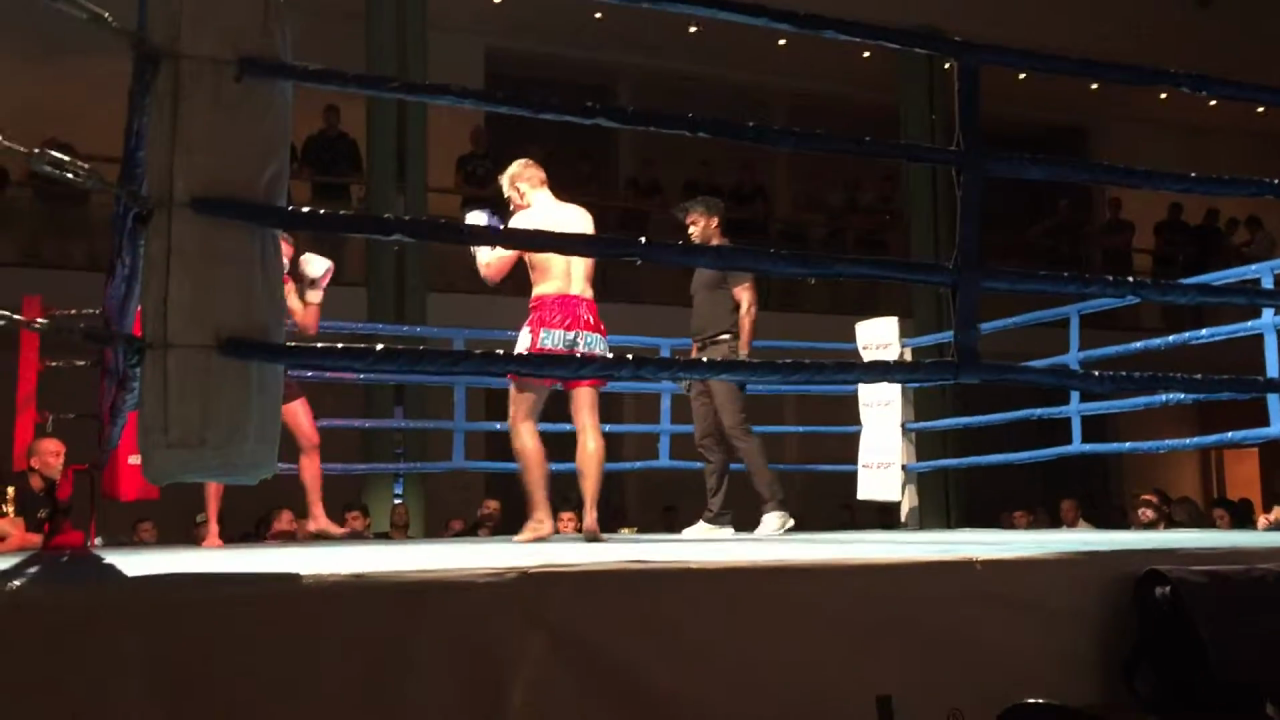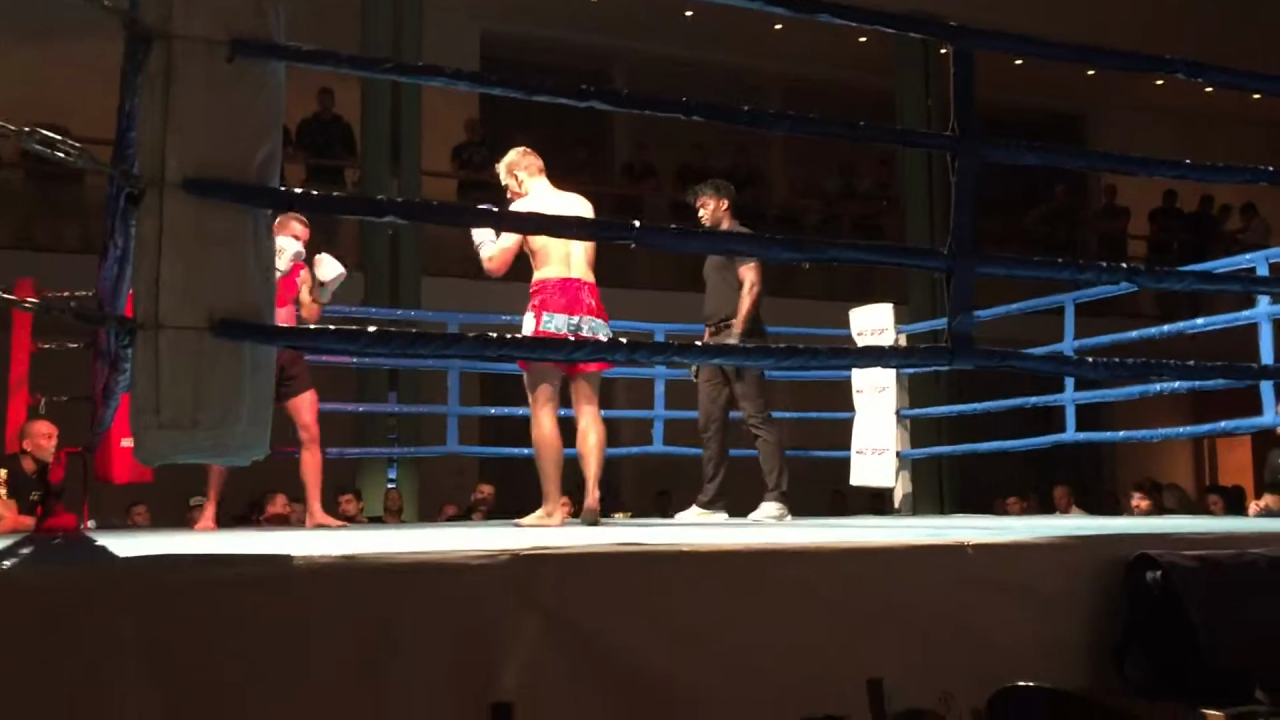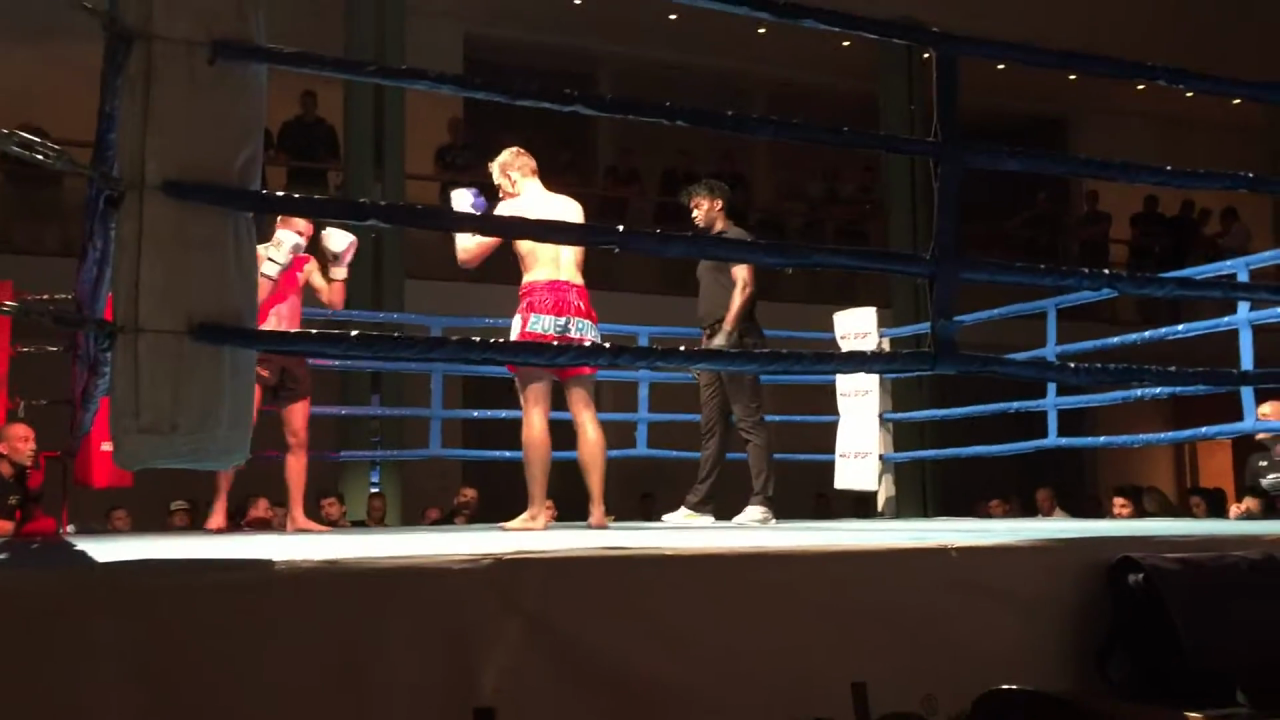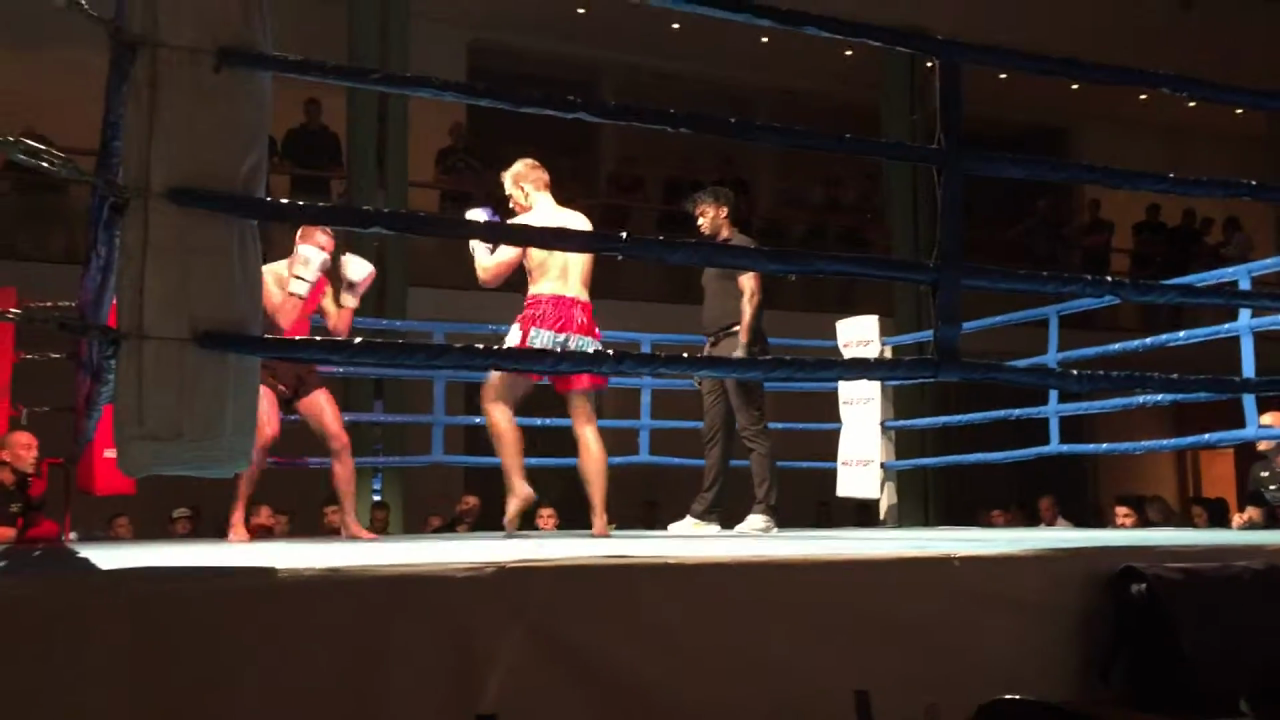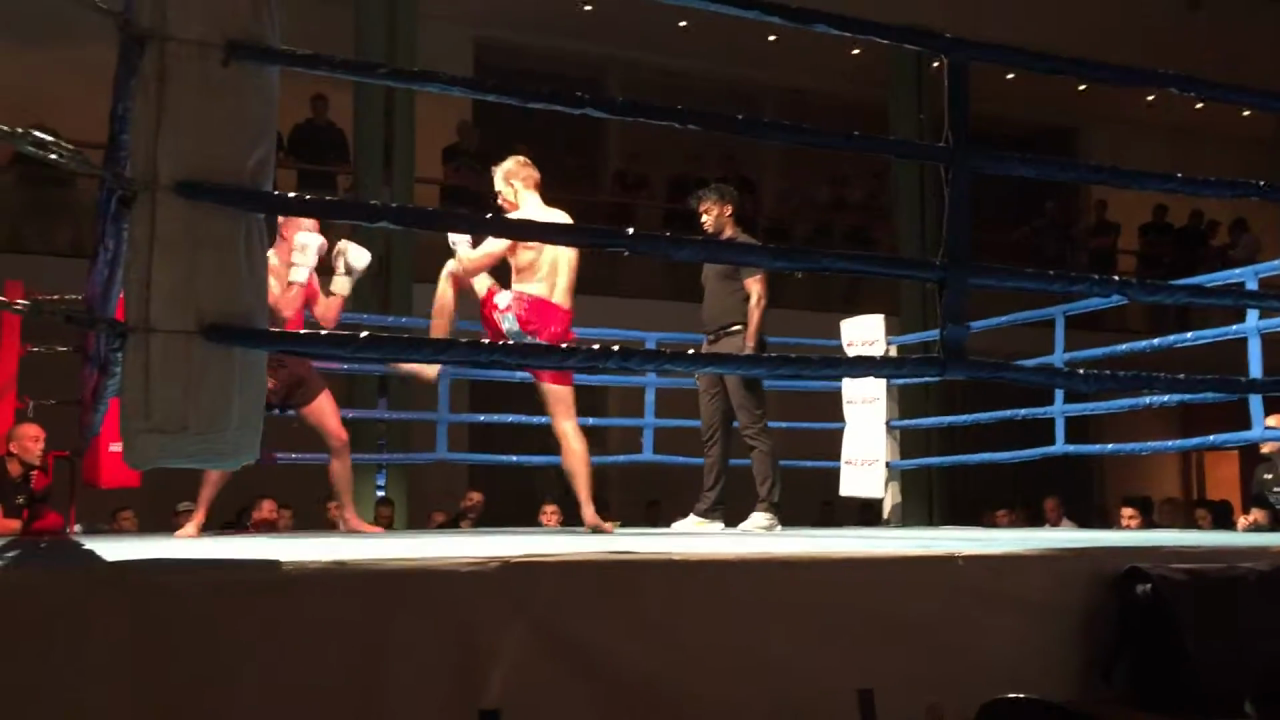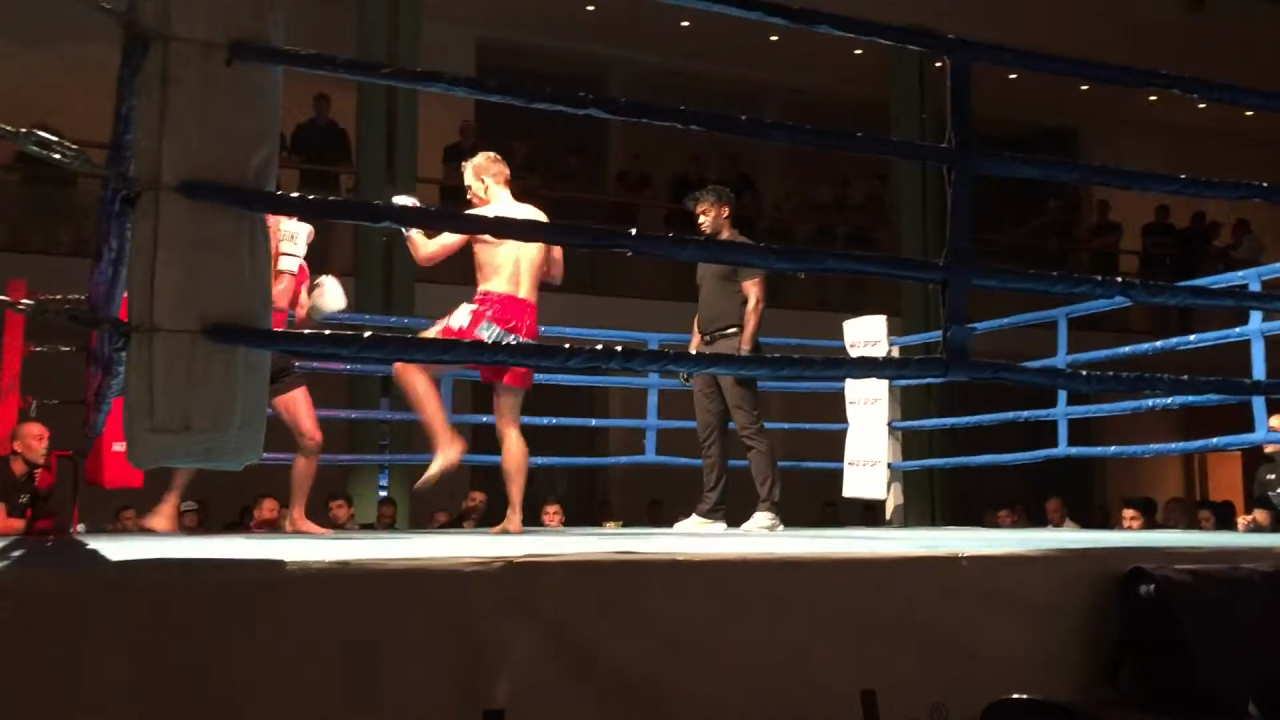
dt=0.2s
person 1, frame 1
left shoulder: (526, 218)
right shoulder: (584, 216)
left elbow: (491, 271)
left wrist: (482, 244)
left hip: (547, 318)
right hip: (586, 318)
left knee: (522, 421)
right knee: (588, 424)
left ankle: (541, 516)
right ankle: (590, 516)
person 1, frame 2
left shoulder: (525, 207)
right shoulder: (582, 203)
left elbow: (495, 265)
left wrist: (482, 235)
left hip: (551, 303)
right hip: (588, 303)
left knee: (543, 408)
right knee: (587, 409)
left ankle: (552, 507)
right ankle: (592, 492)
person 1, frame 3
left shoulder: (513, 207)
right shoulder: (573, 206)
left elbow: (467, 256)
left wrist: (462, 215)
left hip: (539, 305)
right hip: (578, 305)
left knee: (535, 411)
right knee: (584, 412)
left ankle: (536, 511)
right ankle: (597, 509)
person 1, frame 4
left shoulder: (526, 222)
right shoulder: (581, 221)
left elbow: (488, 276)
left wrist: (478, 238)
left hip: (542, 318)
right hip: (581, 322)
left knee: (495, 401)
right knee: (585, 425)
left ankle: (517, 487)
right ankle: (599, 519)
person 1, frame 5
left shoulder: (518, 222)
right shoulder: (565, 221)
left elbow: (468, 266)
left wrist: (458, 240)
left hip: (522, 313)
right hip: (558, 328)
left knee: (451, 271)
right knee: (566, 424)
left ankle: (430, 361)
right ankle: (588, 512)
person 1, frame 6
left shoulder: (480, 217)
right shoulder: (539, 218)
left elbow: (426, 256)
right elbow: (555, 275)
left wrist: (410, 225)
left hip: (490, 314)
right hip: (524, 324)
left knee: (406, 366)
right knee: (508, 427)
left ankle: (446, 443)
right ankle: (515, 516)
person 2, frame 1
right shoulder: (703, 265)
left elbow: (747, 306)
left wrist: (743, 355)
right wrist: (692, 361)
left hip: (725, 350)
right hip: (704, 357)
left knee: (736, 428)
right knee: (707, 439)
left ankle: (775, 509)
right ankle: (716, 517)
person 2, frame 2
left shoulder: (741, 237)
left elbow: (752, 286)
left wrist: (737, 335)
right wrist: (703, 347)
left hip: (738, 336)
right hip: (716, 340)
left knee: (757, 417)
right knee: (710, 423)
left ankle: (775, 500)
right ankle: (709, 502)
person 2, frame 3
left shoulder: (735, 238)
left elbow: (744, 286)
left wrist: (727, 333)
right wrist: (704, 345)
left hip: (735, 338)
right hip: (715, 342)
left knee: (748, 420)
right knee: (712, 426)
left ankle: (761, 504)
right ankle: (698, 504)
person 2, frame 4
left shoulder: (741, 246)
left elbow: (752, 295)
left wrist: (742, 344)
right wrist: (705, 354)
left hip: (738, 345)
right hip: (717, 349)
left knee: (752, 429)
right knee: (714, 434)
left ankle: (763, 512)
right ankle: (704, 513)
person 2, frame 5
left shoulder: (745, 246)
left elbow: (758, 299)
left wrist: (750, 347)
right wrist: (703, 351)
left hip: (738, 342)
right hip: (714, 348)
left knee: (752, 427)
right knee: (713, 432)
left ankle: (766, 510)
right ankle: (708, 511)
person 2, frame 6
left shoulder: (743, 249)
right shoulder: (707, 257)
left elbow: (755, 301)
left wrist: (746, 349)
right wrist: (691, 351)
left hip: (732, 345)
right hip: (707, 350)
left knee: (749, 428)
right knee: (709, 434)
left ankle: (768, 509)
right ankle: (709, 511)
person 3, frame 1
left shoulder: (285, 284)
left elbow: (309, 328)
left wrist: (315, 289)
left knee: (310, 441)
left ankle: (317, 517)
right ankle: (212, 530)
person 3, frame 2
left shoulder: (300, 270)
left elbow: (310, 318)
left wrist: (323, 289)
right wrist: (275, 269)
left hip: (289, 355)
left knee: (310, 433)
left ankle: (315, 512)
right ankle: (209, 511)
person 3, frame 3
left shoulder: (306, 263)
right shoulder: (253, 256)
left elbow: (335, 303)
left wrist: (339, 265)
right wrist: (275, 261)
left hip: (291, 354)
right hip: (256, 351)
left knee: (298, 439)
left ankle: (297, 516)
right ankle: (220, 505)
person 3, frame 4
left shoulder: (321, 281)
right shoulder: (269, 274)
left elbow: (339, 330)
right elbow: (282, 322)
left wrist: (352, 292)
right wrist: (302, 277)
left hip: (300, 366)
right hip: (266, 364)
left knee: (339, 441)
right knee: (266, 434)
left ankle: (350, 522)
right ankle: (238, 517)
person 3, frame 5
left shoulder: (306, 273)
right shoulder: (262, 265)
left elbow: (327, 320)
right elbow: (286, 311)
left wrist: (343, 277)
right wrist: (302, 266)
left hip: (296, 362)
right hip: (261, 361)
left knee: (339, 439)
left ankle: (349, 517)
right ankle: (198, 517)
person 3, frame 6
left shoulder: (297, 267)
right elbow: (279, 302)
left wrist: (318, 304)
right wrist: (292, 254)
left hip: (278, 359)
left knee: (312, 439)
left ankle: (297, 517)
right ankle: (169, 505)
